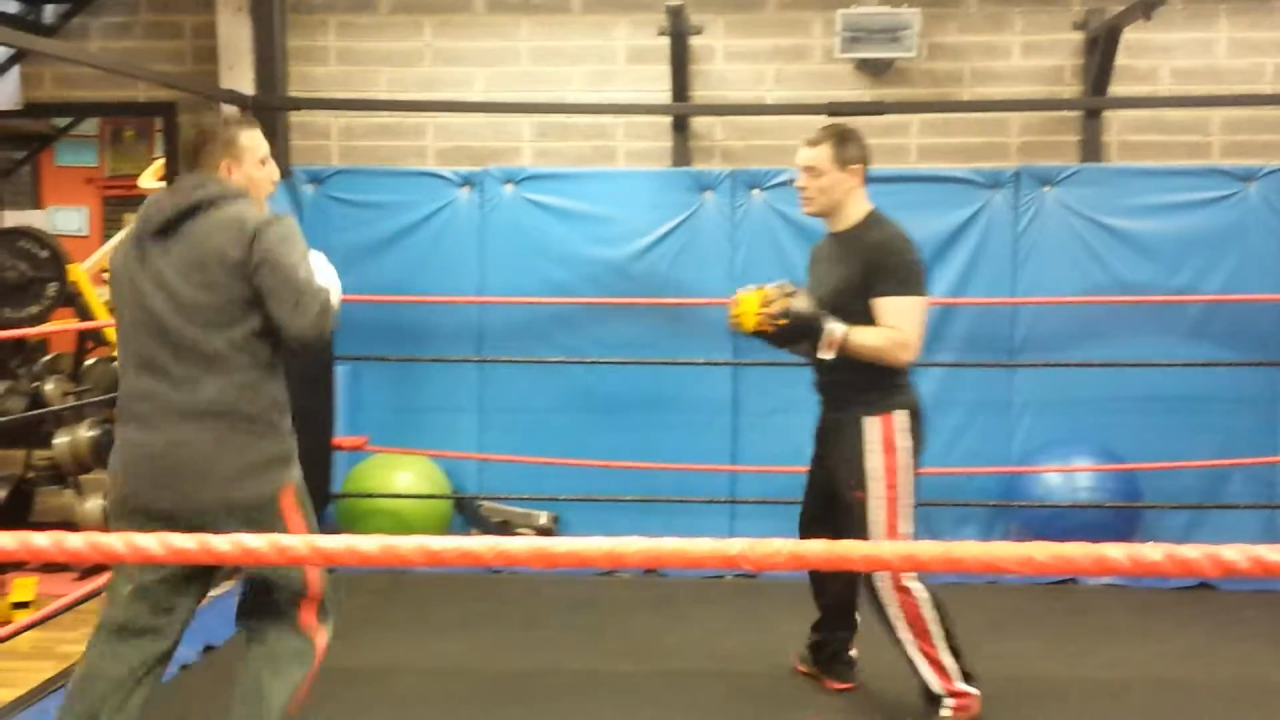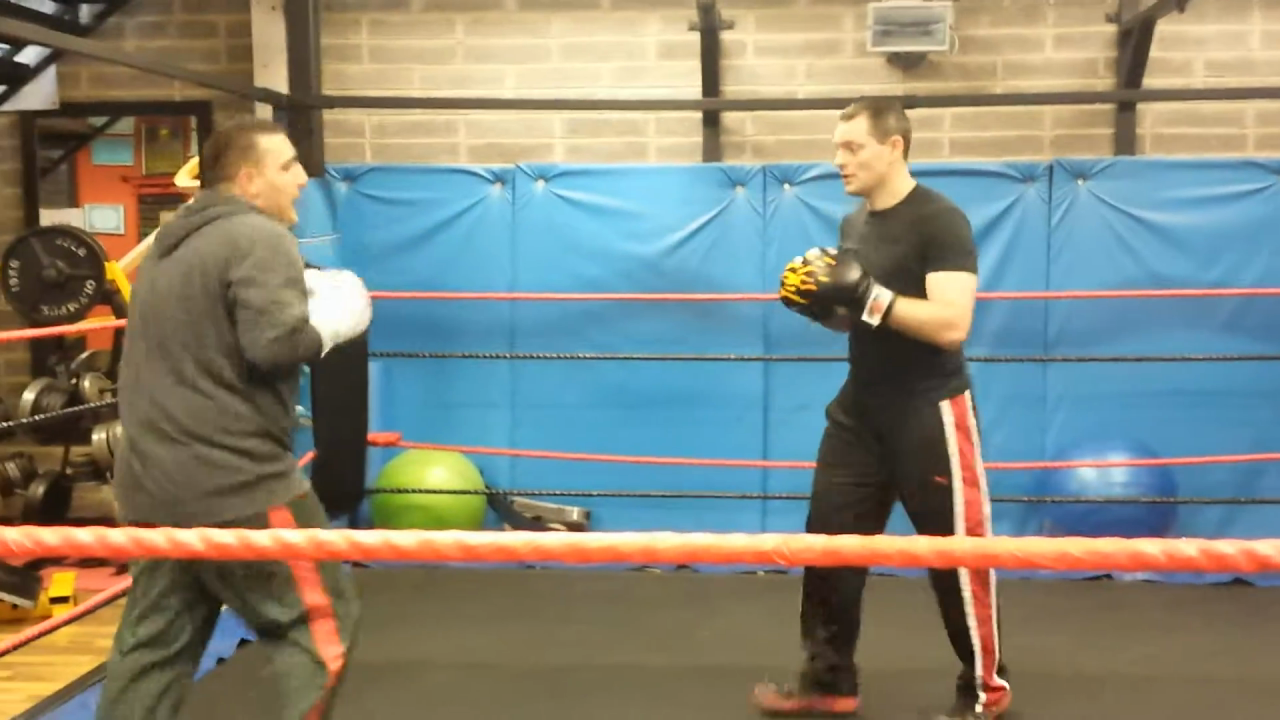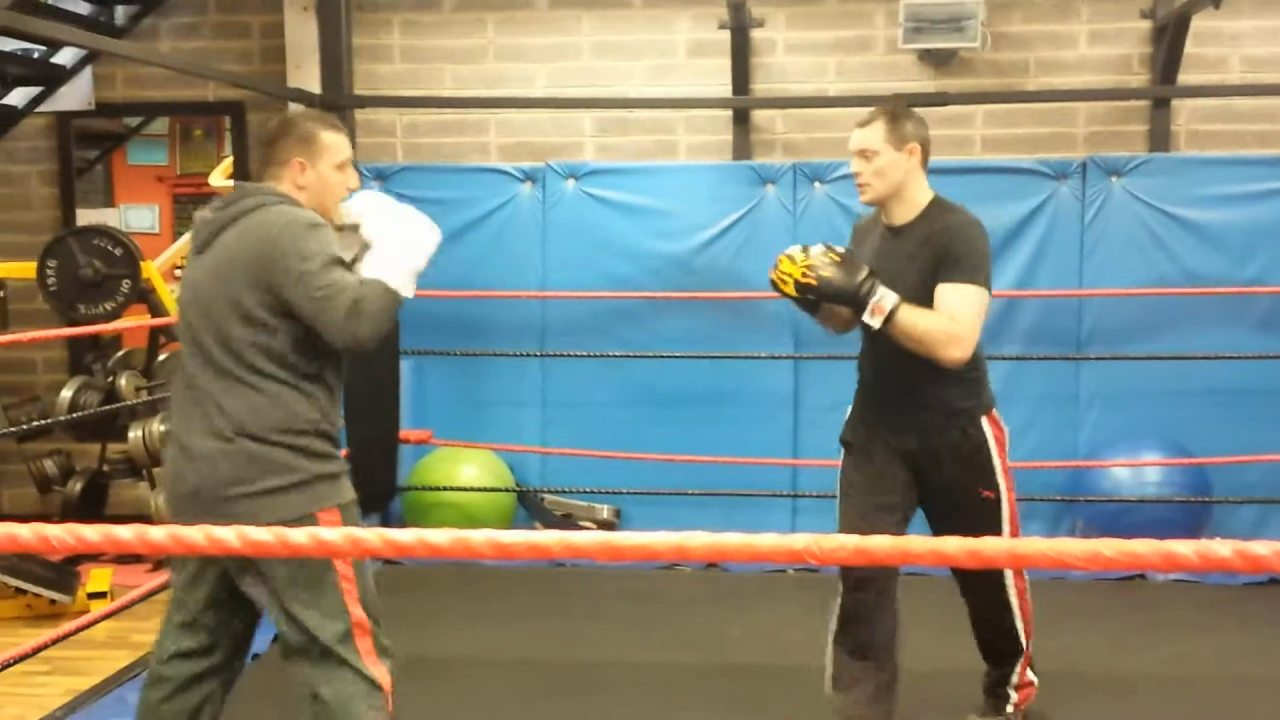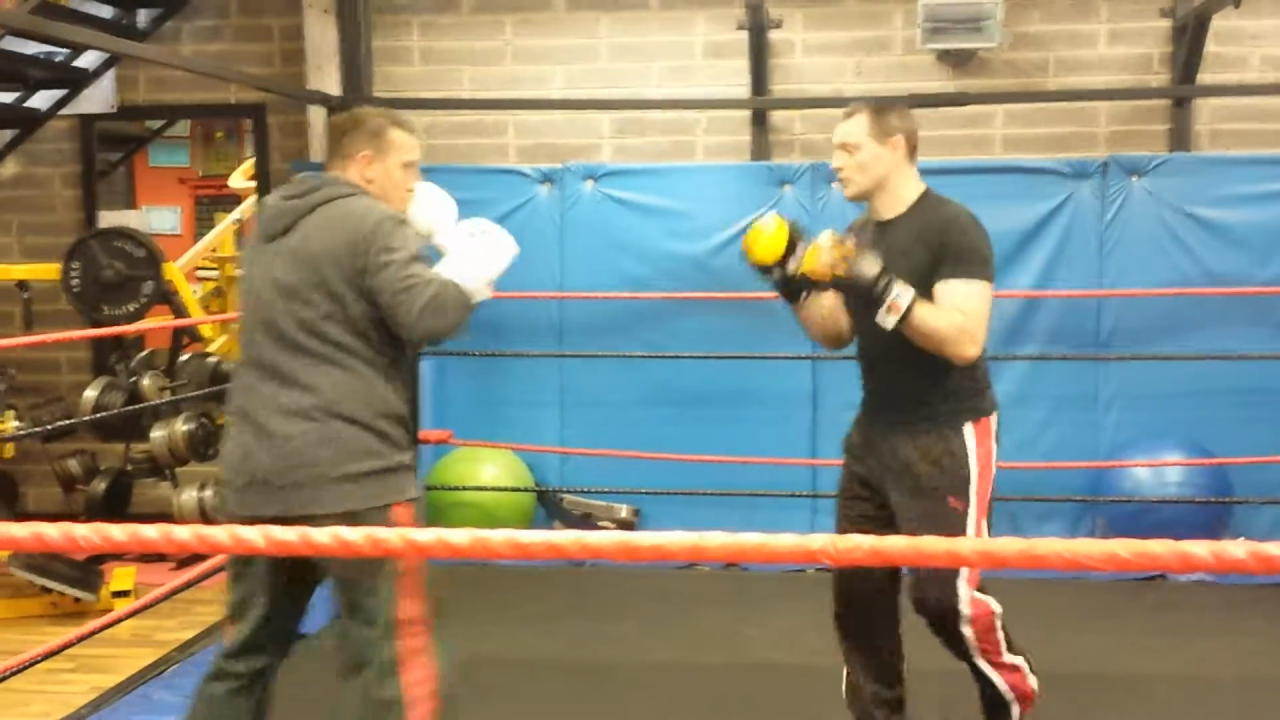
dt=0.2s
person 1, frame 1
left shoulder: (887, 246)
right shoulder: (828, 246)
left elbow: (902, 346)
left wrist: (821, 331)
right wrist: (786, 323)
left hip: (878, 422)
right hip: (843, 417)
left knee: (888, 564)
right knee: (821, 535)
right ankle: (831, 656)
person 1, frame 2
left shoulder: (940, 221)
right shoulder: (855, 224)
left elbow: (951, 325)
left wrist: (867, 295)
right wrist: (820, 300)
left hip: (931, 411)
right hip: (860, 406)
right knee: (831, 541)
person 1, frame 3
left shoulder: (959, 233)
right shoulder: (865, 230)
left elbow: (954, 343)
left wrist: (869, 295)
right wrist: (818, 297)
left hip: (958, 429)
right hip: (877, 428)
left knee: (989, 569)
right knee: (862, 573)
person 1, frame 4
left shoulder: (953, 228)
right shoulder: (858, 232)
left elbow: (964, 341)
right elbow: (836, 334)
left wrist: (881, 289)
right wrist: (797, 288)
left hip: (949, 437)
right hip: (876, 435)
left knee: (945, 590)
right knee: (859, 589)
person 2, frame 1
left shoulder: (132, 246)
right shoulder: (256, 226)
right elbow: (305, 322)
right wrist: (324, 288)
left hip: (147, 463)
right hip: (242, 462)
left knee: (128, 635)
right knee: (292, 615)
person 2, frame 2
left shoulder: (167, 250)
right shoulder: (260, 240)
right elbow: (274, 342)
left wrist: (302, 297)
right wrist: (336, 318)
left hip: (153, 482)
right hip: (236, 482)
left knee: (151, 648)
right knee: (318, 625)
person 2, frame 3
left shoulder: (220, 235)
right shoulder: (295, 231)
right elbow: (354, 322)
left wrist: (347, 248)
right wrist: (398, 253)
left hip: (202, 484)
right hip: (284, 488)
left knee: (190, 657)
right knee: (349, 654)
person 2, frame 4
left shoulder: (273, 226)
right shoulder: (374, 224)
right elbow: (427, 317)
right wrist: (474, 260)
left hip: (257, 472)
right hip: (353, 475)
left knee: (247, 650)
right knee: (391, 656)
